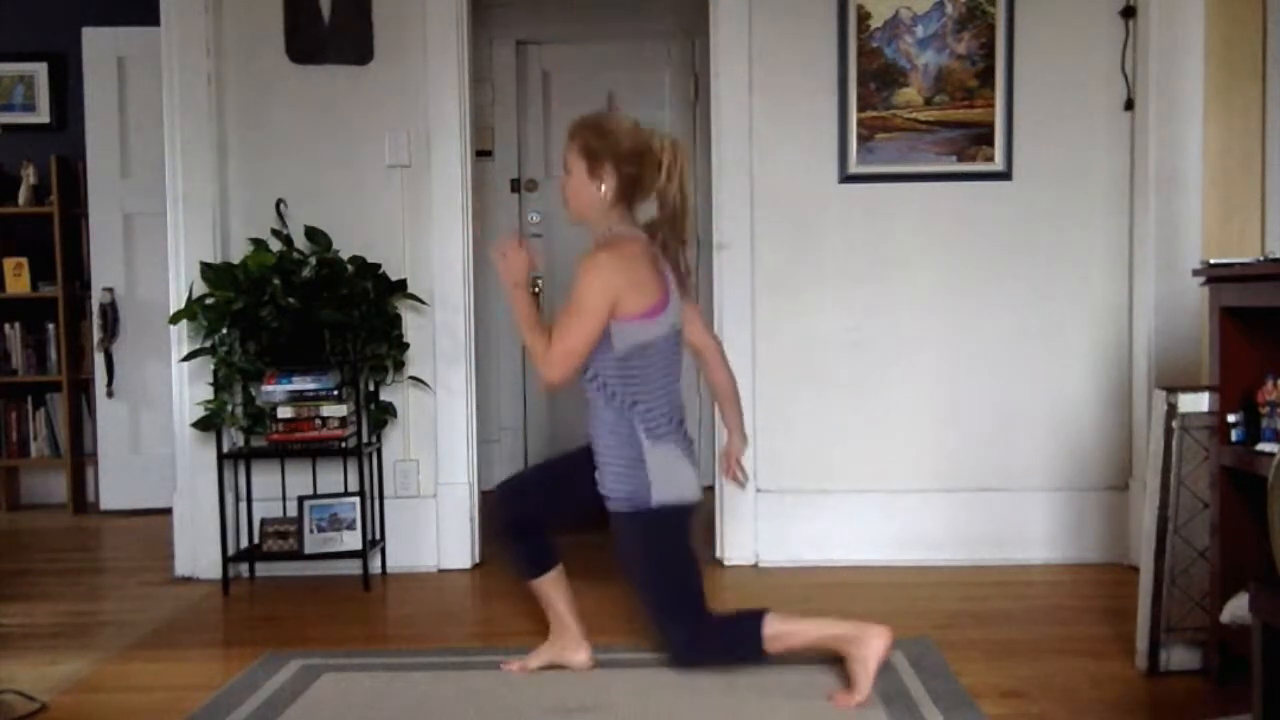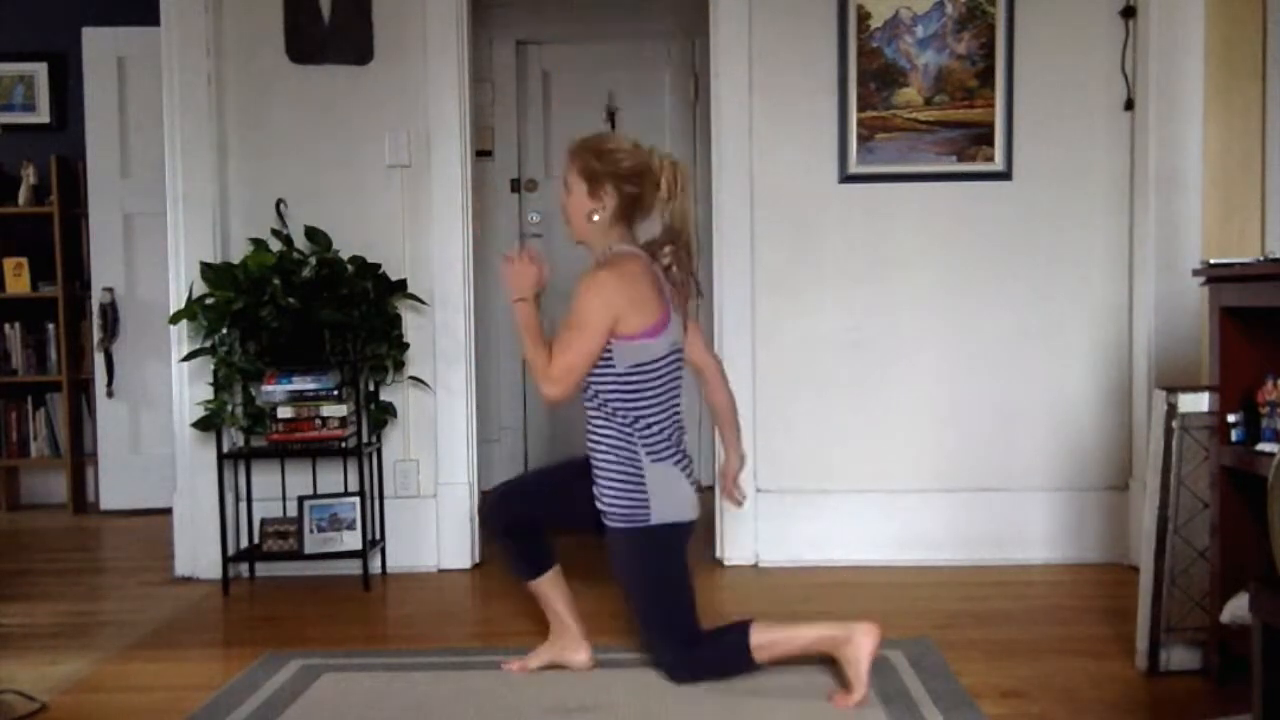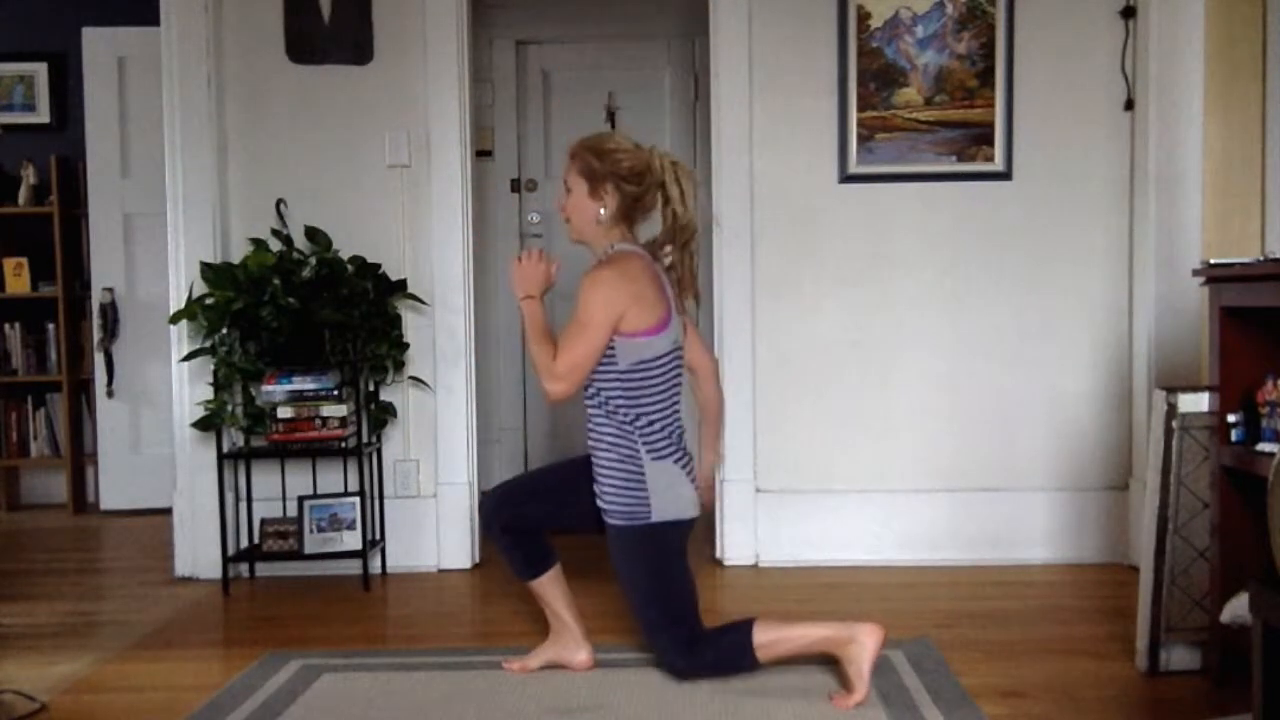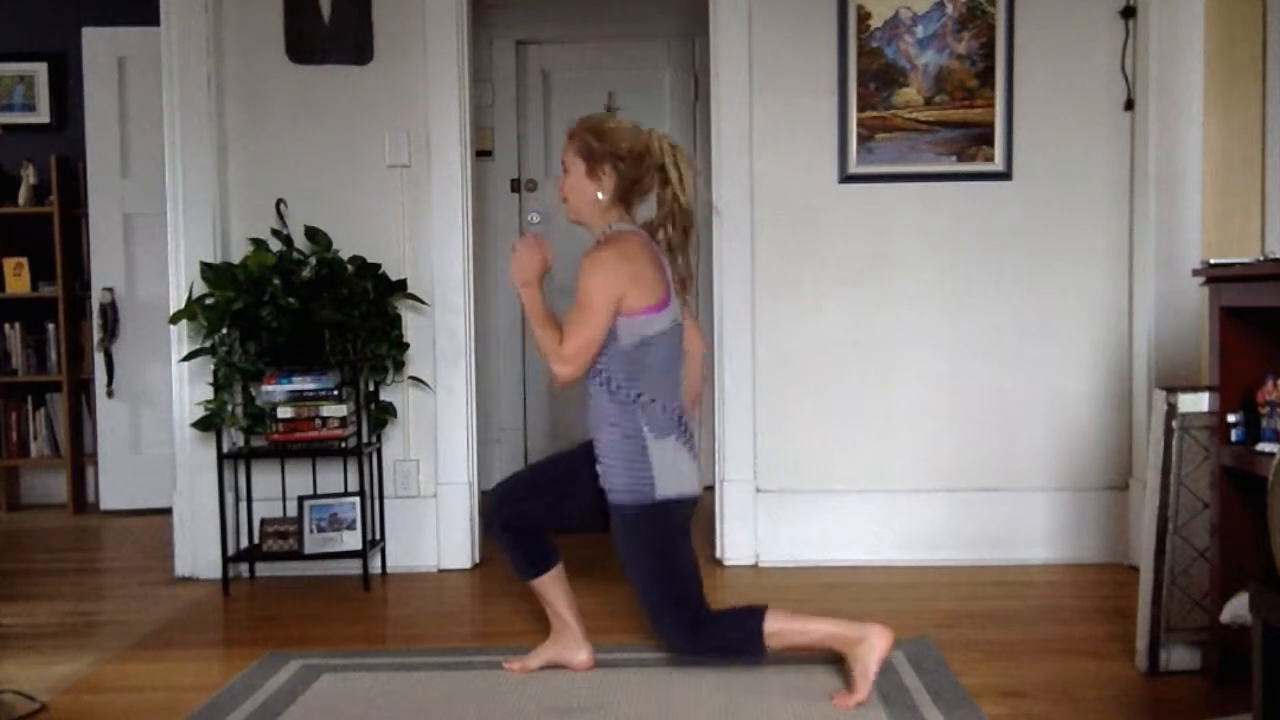
dt=0.1s
person 1, frame 1
left shoulder: (607, 263)
right shoulder: (653, 254)
left elbow: (554, 366)
right elbow: (707, 347)
left wrist: (517, 285)
right wrist: (735, 432)
left hip: (644, 481)
right hip: (631, 464)
left knee: (689, 640)
right knee: (511, 506)
left ankle: (857, 639)
right ankle: (568, 640)
person 1, frame 2
left shoulder: (607, 282)
right shoulder: (652, 269)
left elbow: (554, 383)
right elbow: (708, 365)
left wrist: (523, 300)
right wrist: (732, 451)
left hip: (640, 497)
right hip: (629, 478)
left knee: (682, 654)
right knee: (503, 511)
left ankle: (846, 638)
right ankle: (568, 640)
person 1, frame 3
left shoulder: (609, 280)
right shoulder: (652, 268)
left elbow: (558, 380)
right elbow: (703, 365)
left wrist: (530, 298)
right wrist: (707, 456)
left hip: (641, 495)
right hip: (627, 477)
left knee: (685, 652)
right knee: (502, 511)
left ankle: (849, 638)
right ankle: (569, 639)
person 1, frame 4
left shoulder: (609, 260)
right shoulder: (648, 251)
left elbow: (566, 362)
right elbow: (692, 350)
left wrist: (530, 286)
right wrist: (672, 432)
left hip: (645, 475)
right hip: (620, 458)
left knee: (688, 632)
right knee: (505, 506)
left ankle: (859, 639)
right ankle: (569, 639)
